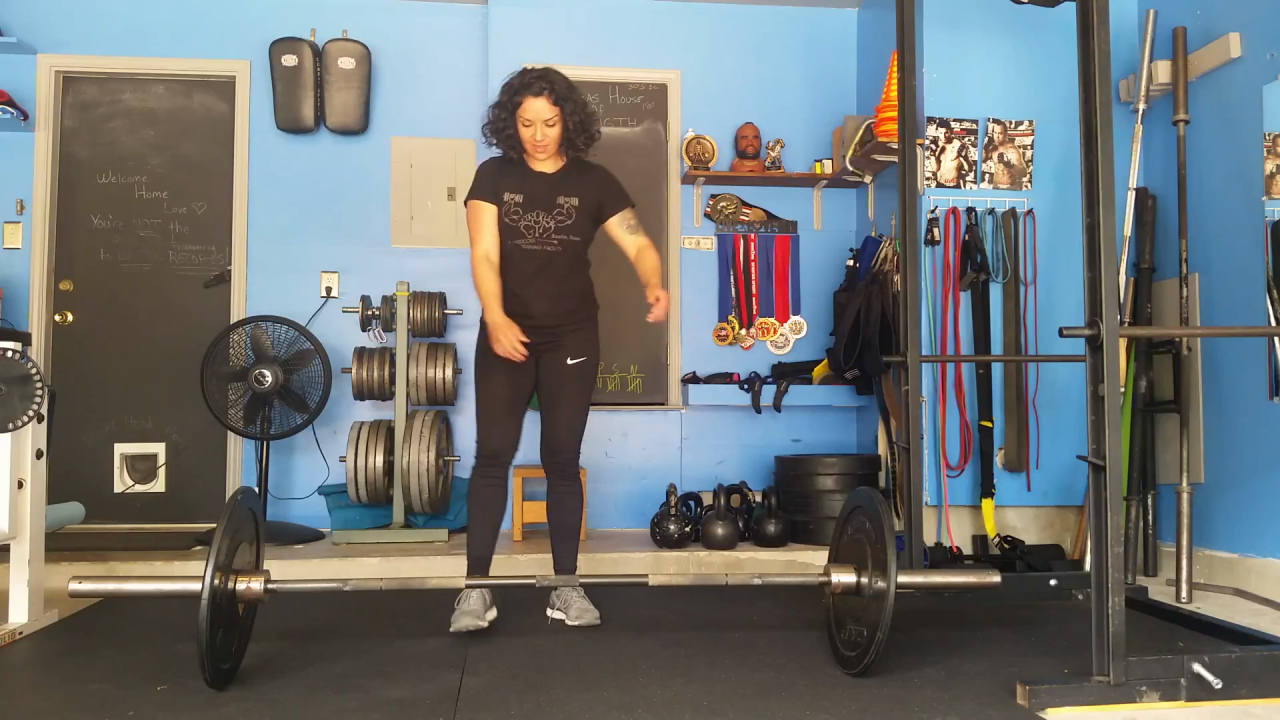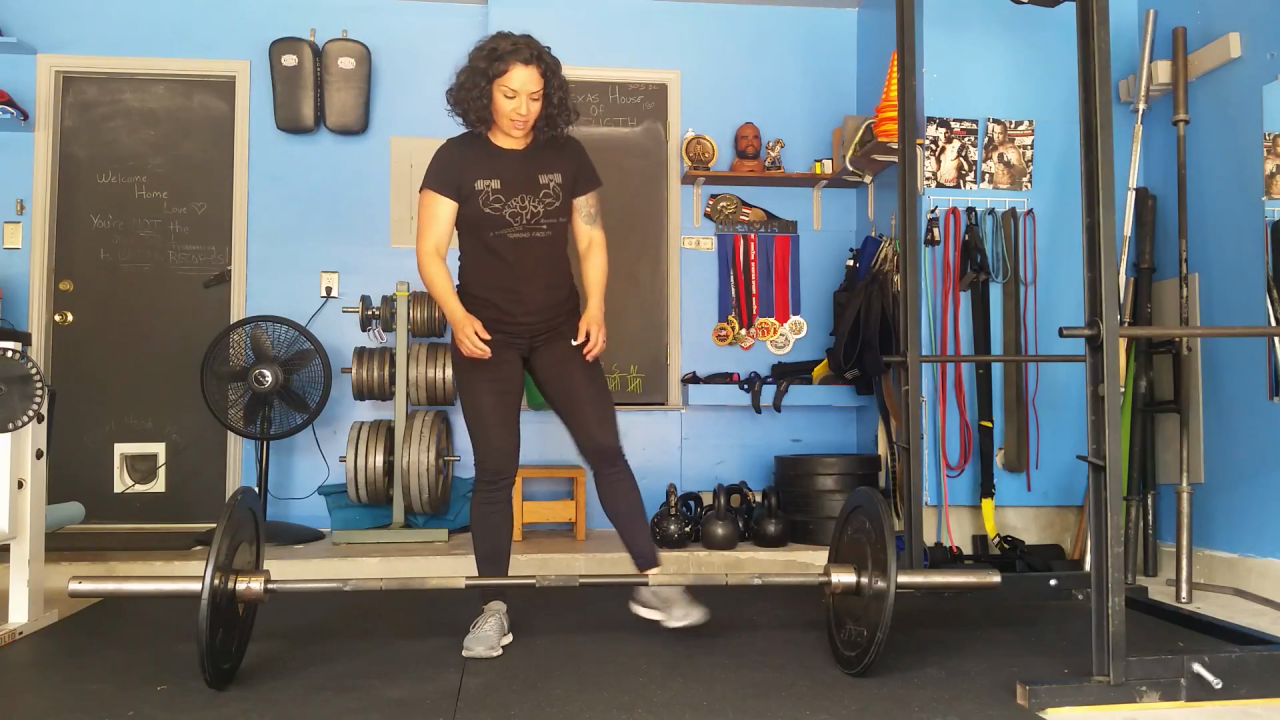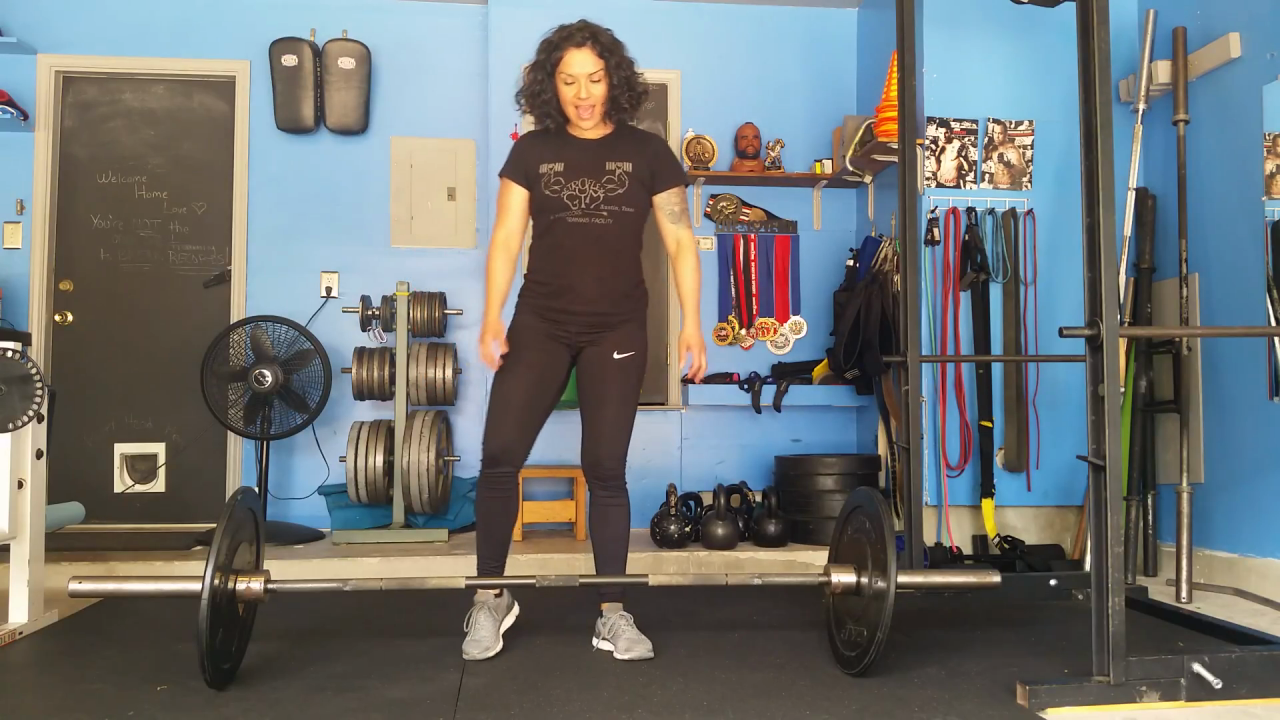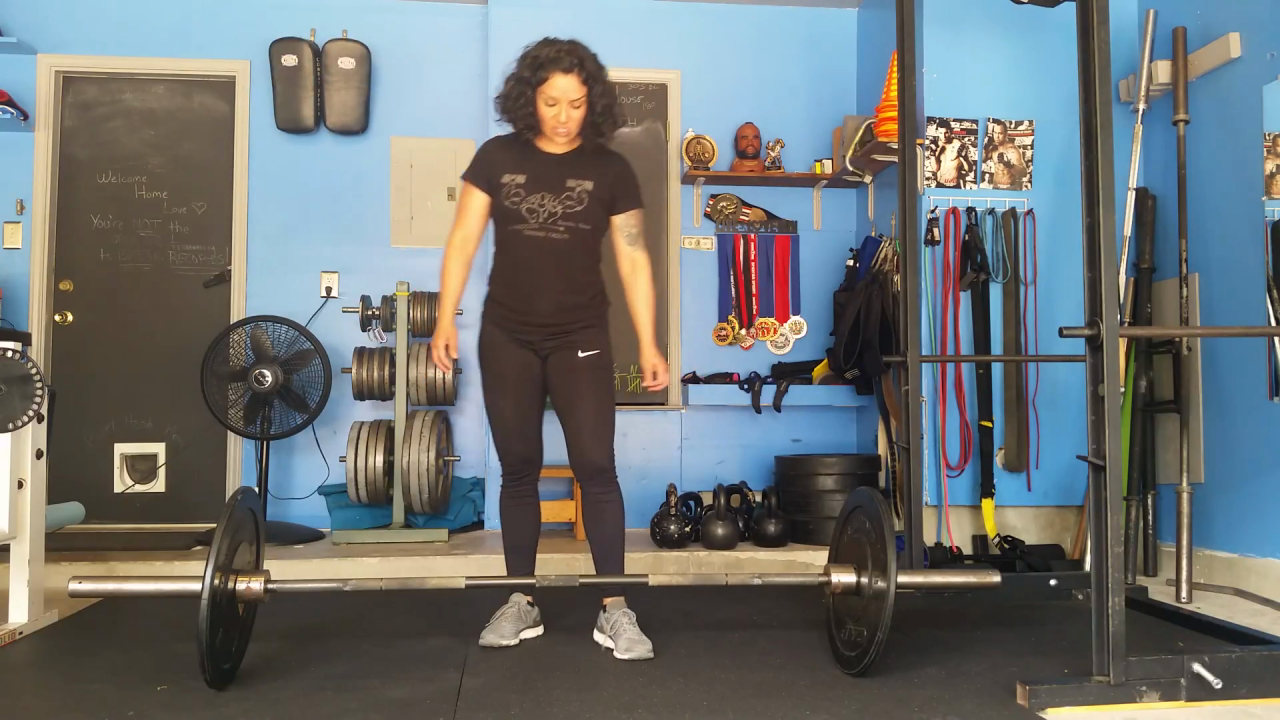
dt=0.7s
person 1, frame 1
left shoulder: (594, 182)
right shoulder: (493, 176)
left elbow: (639, 245)
right elbow: (484, 254)
left wrist: (655, 287)
right wrist: (496, 319)
left hip: (571, 336)
right hip: (507, 333)
left knee: (561, 460)
right knee: (493, 453)
left ankle: (565, 587)
right ankle: (476, 588)
person 1, frame 2
left shoulder: (566, 155)
right shoulder: (456, 159)
left elbow: (591, 241)
right elbow: (430, 249)
left wrist: (594, 309)
right wrist: (458, 316)
left hip: (557, 329)
right hip: (489, 335)
left knee: (604, 448)
right knee: (495, 469)
left ankle: (652, 582)
right ankle: (494, 608)
person 1, frame 3
left shoulder: (647, 151)
right shoulder: (532, 151)
left elbow: (680, 241)
right elbow: (506, 238)
left wrist: (692, 323)
right wrist: (491, 317)
left hip: (617, 330)
right hip: (540, 324)
left knee: (605, 470)
right knee: (500, 455)
left ankle: (612, 612)
right ankle: (491, 595)
person 1, frame 4
left shoulder: (610, 170)
right shoulder: (498, 157)
left elbow: (633, 261)
right elbow: (463, 241)
left wrist: (647, 343)
right wrist: (445, 319)
left hip: (580, 335)
right hip: (507, 335)
left knee: (595, 466)
right knee: (518, 466)
left ankle: (613, 610)
right ankle: (521, 600)
